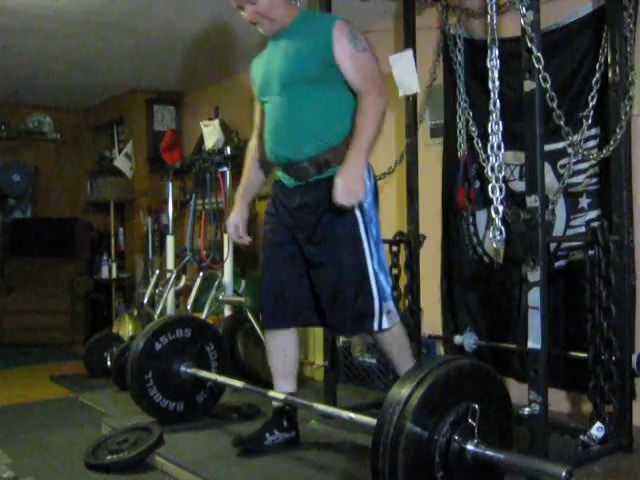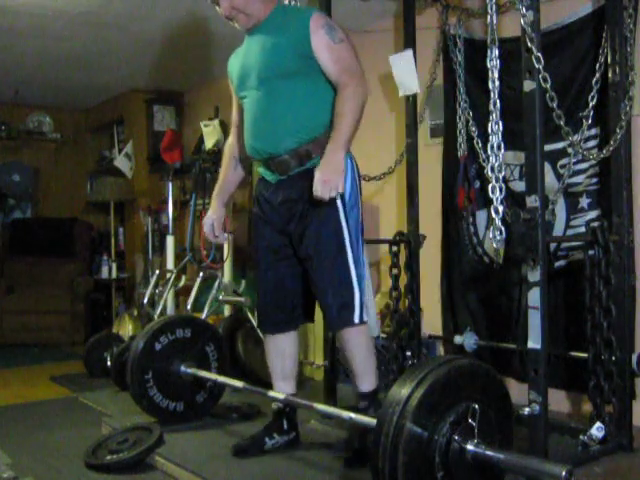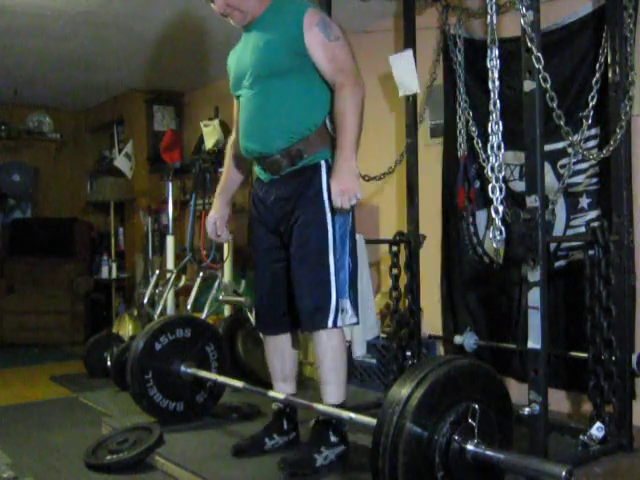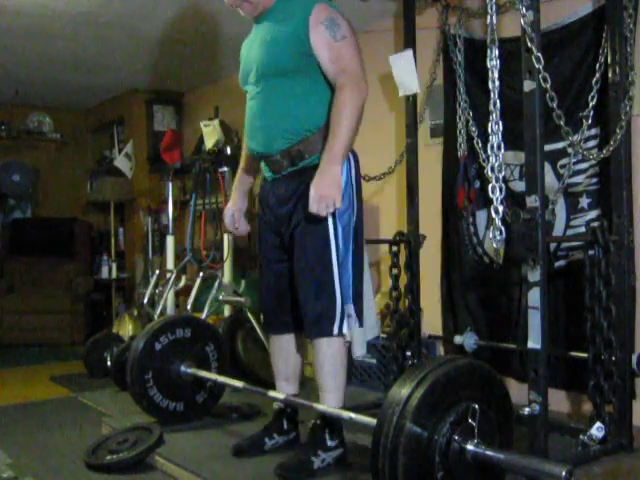
dt=0.3s
person 1, frame 1
right shoulder: (261, 62)
left elbow: (373, 94)
left wrist: (354, 163)
right wrist: (241, 202)
left hip: (336, 185)
right hip: (286, 194)
left knee: (367, 300)
right knee: (275, 309)
right ankle: (284, 417)
person 1, frame 2
right shoulder: (239, 59)
left elbow: (352, 85)
right elbow: (238, 138)
left wrist: (333, 157)
right wrist: (218, 201)
left hip: (319, 178)
right hip: (270, 189)
left knee: (340, 298)
right knee: (274, 308)
left ankle: (369, 408)
right ankle: (285, 420)
person 1, frame 3
right shoulder: (238, 55)
left elbow: (348, 84)
left wrist: (346, 161)
right wrist: (221, 200)
left hip: (315, 176)
right hip: (266, 187)
left knee: (320, 303)
right knee: (272, 309)
left ankle: (331, 428)
right ankle: (285, 419)
person 1, frame 4
right shoulder: (253, 40)
left elbow: (351, 86)
left wrist: (330, 169)
right wrist: (239, 190)
left hip: (318, 176)
right hip: (275, 183)
left knee: (322, 306)
right knee: (276, 308)
left ankle: (329, 435)
right ankle: (285, 419)
